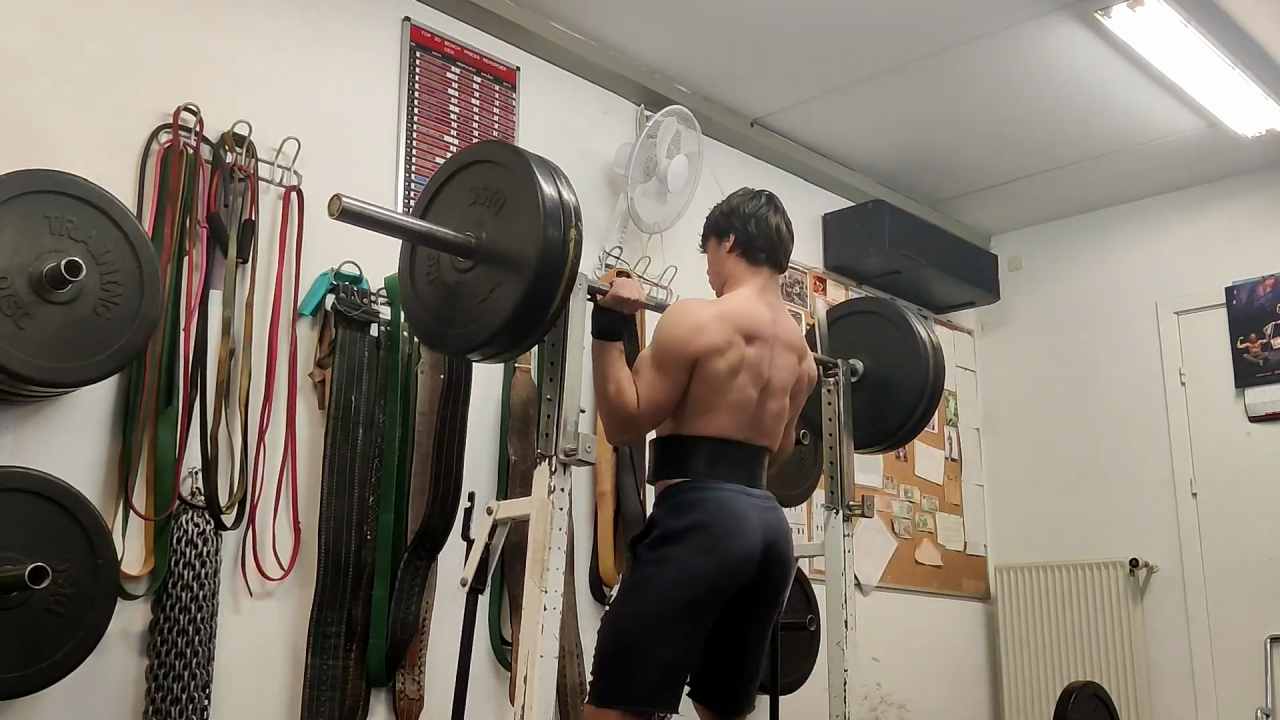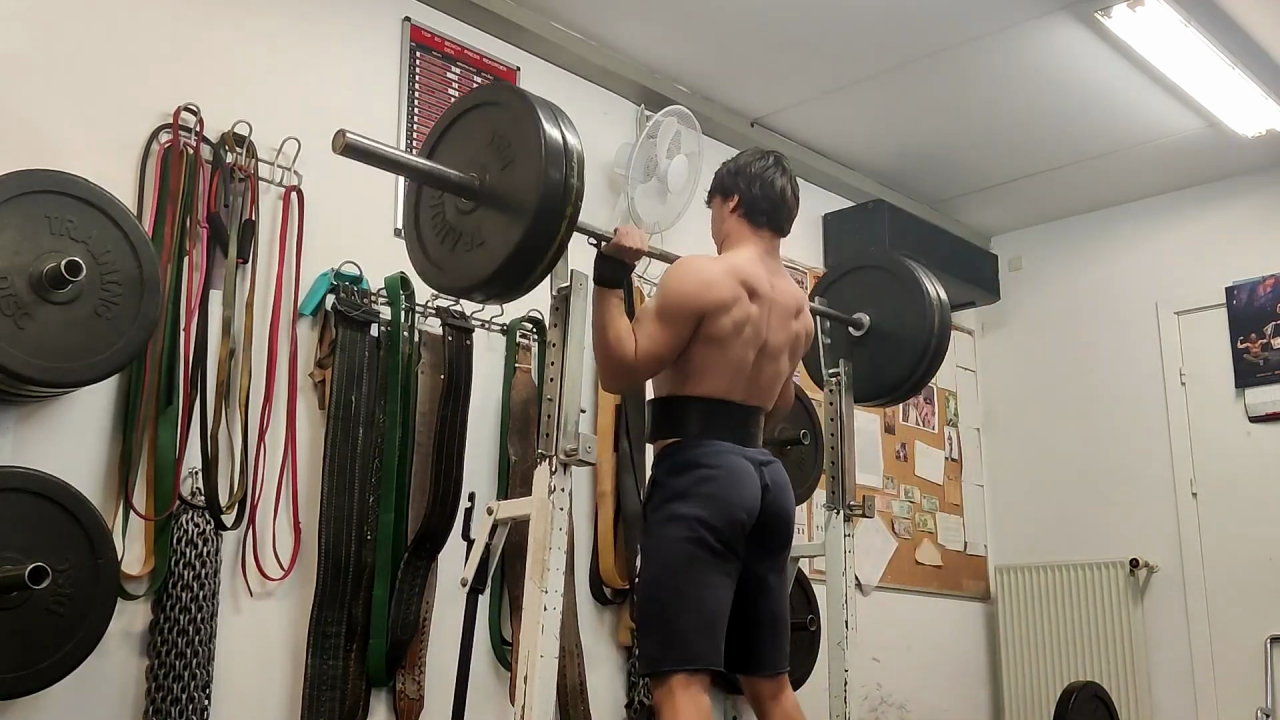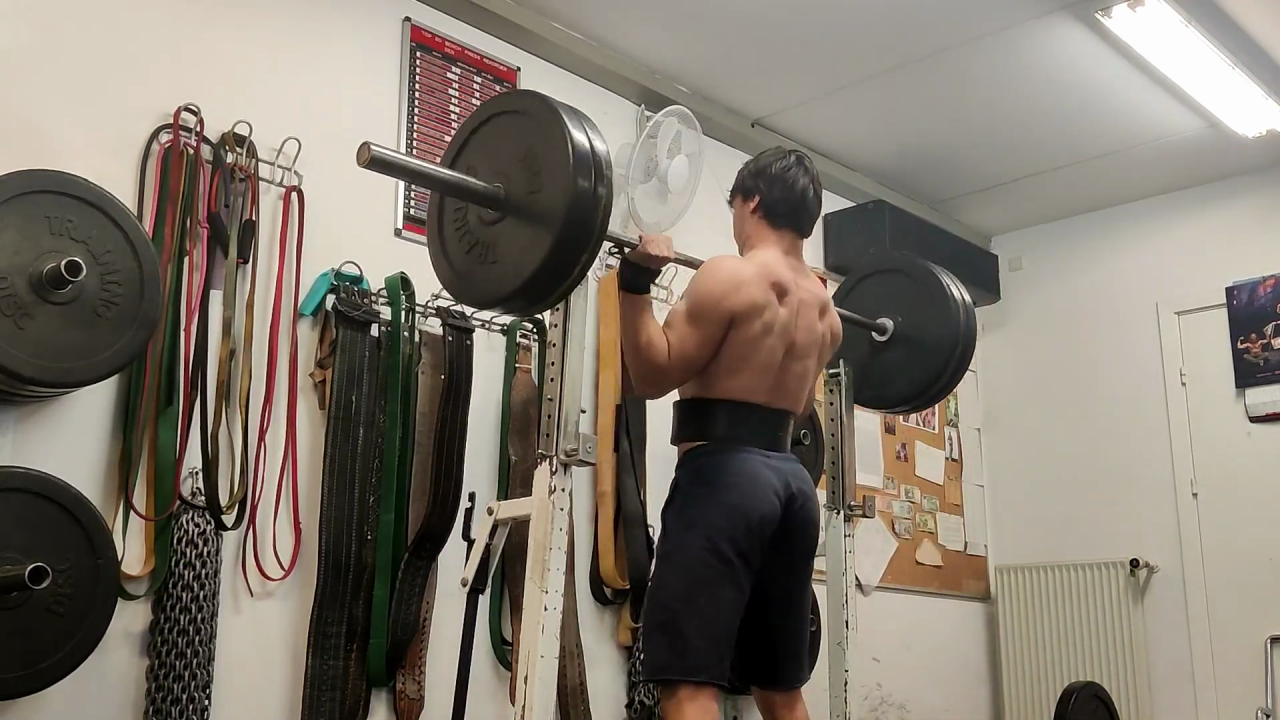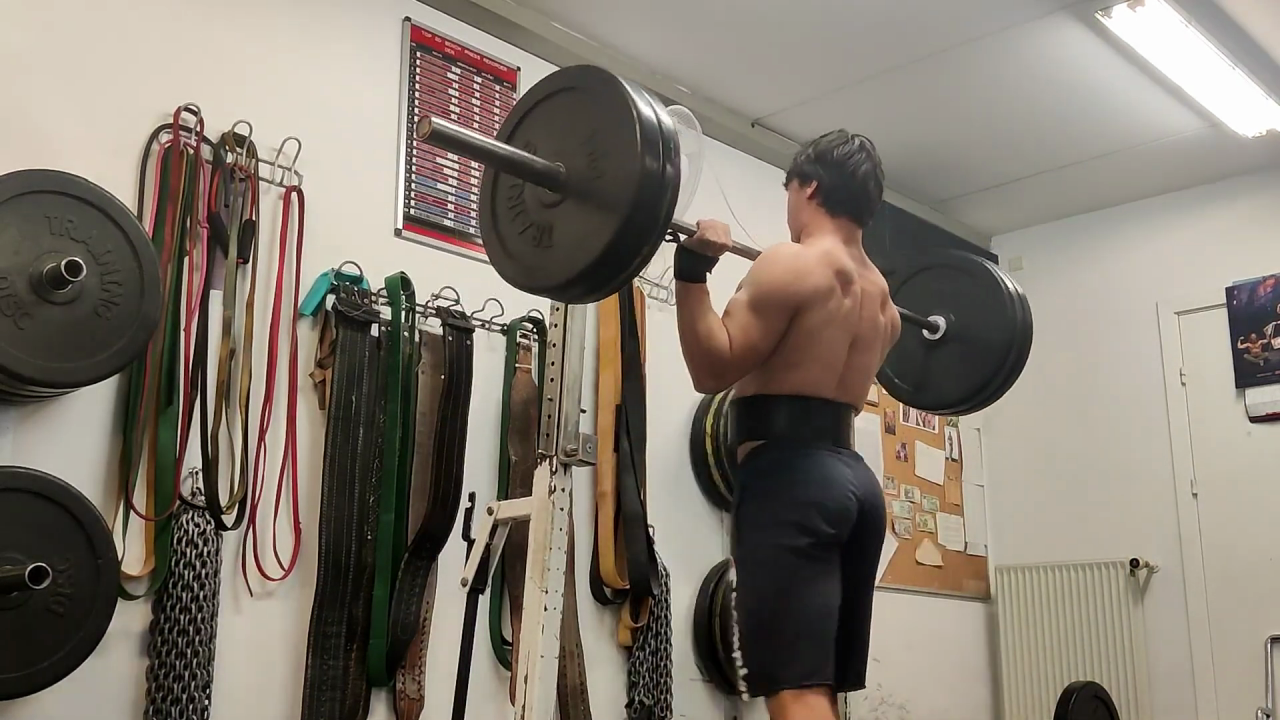
dt=0.5s
person 1, frame 1
left shoulder: (696, 319)
right shoulder: (800, 346)
left elbow: (623, 422)
left wrist: (608, 326)
left hip: (700, 522)
right hip: (766, 524)
person 1, frame 2
left shoulder: (702, 276)
right shoulder: (800, 303)
left elbow: (620, 369)
left wrist: (610, 276)
left hip: (700, 476)
right hip: (765, 479)
person 1, frame 3
left shoulder: (729, 276)
right shoulder: (825, 306)
left elbow: (654, 373)
left wrist: (636, 282)
left hip: (723, 481)
right hip: (790, 484)
person 1, frame 4
left shoulder: (792, 263)
right shoulder: (882, 294)
left elbow: (713, 367)
left wrist: (691, 269)
left hip: (788, 482)
right hip: (851, 481)
